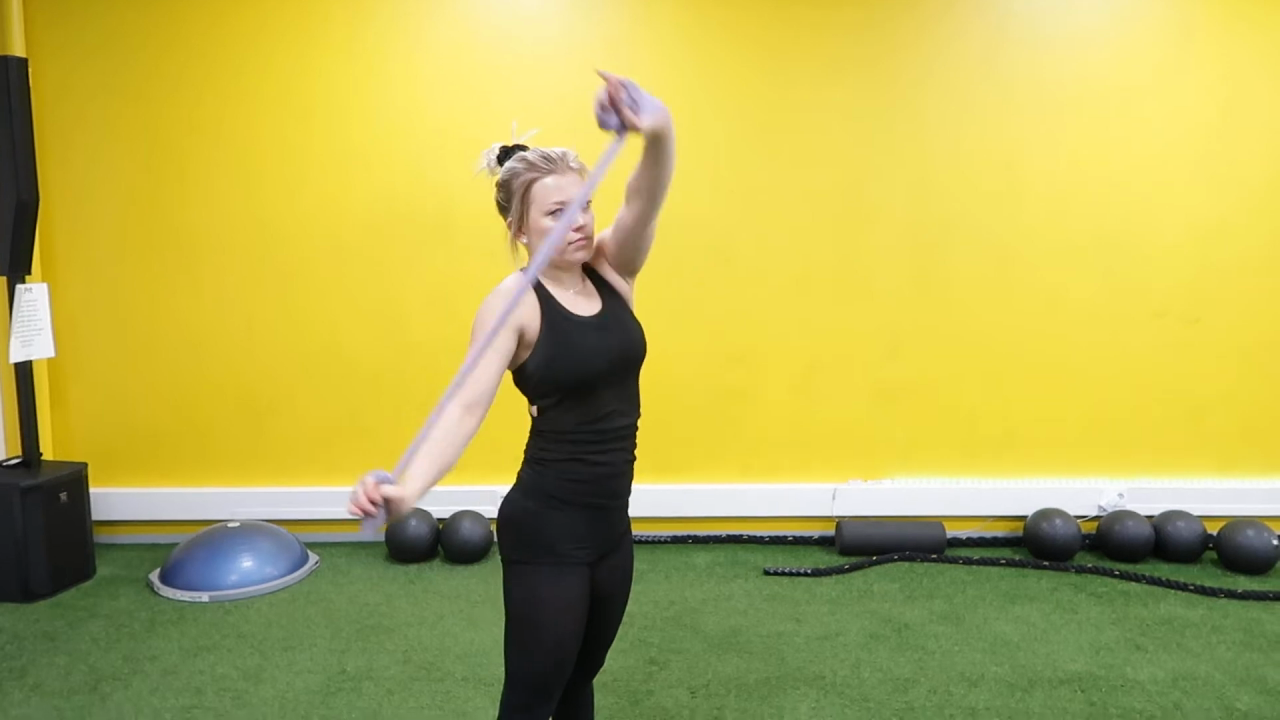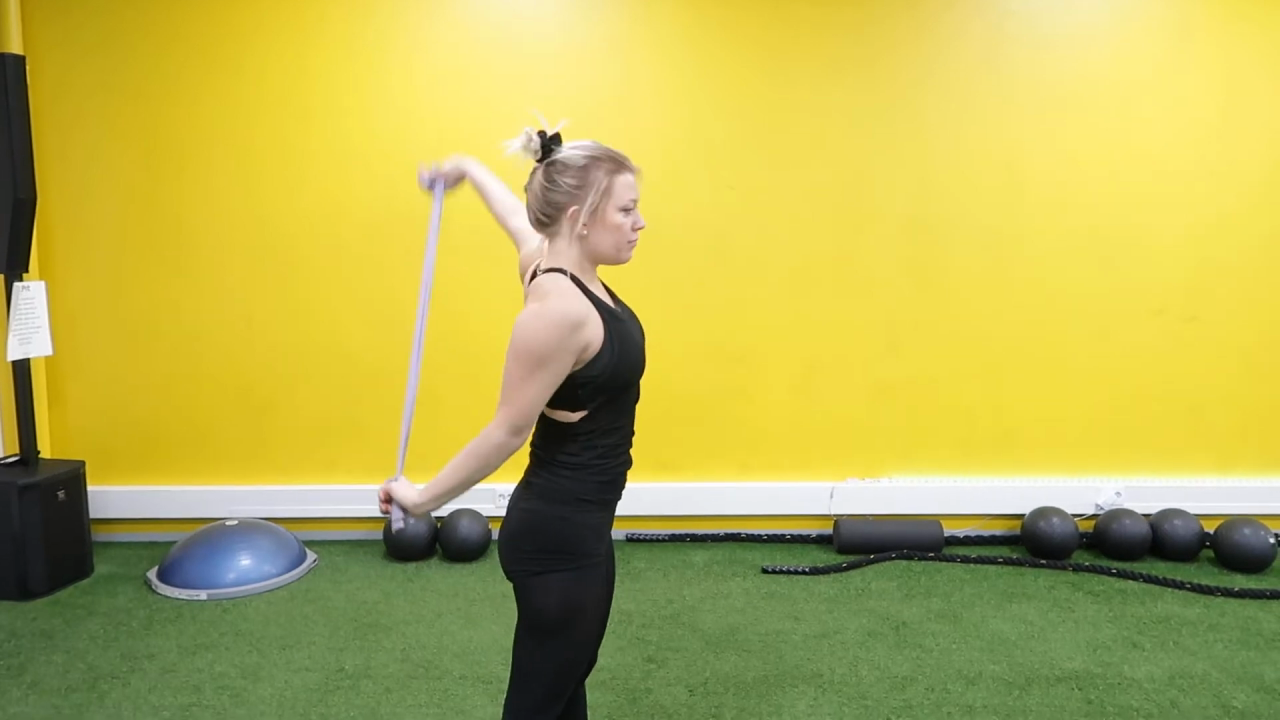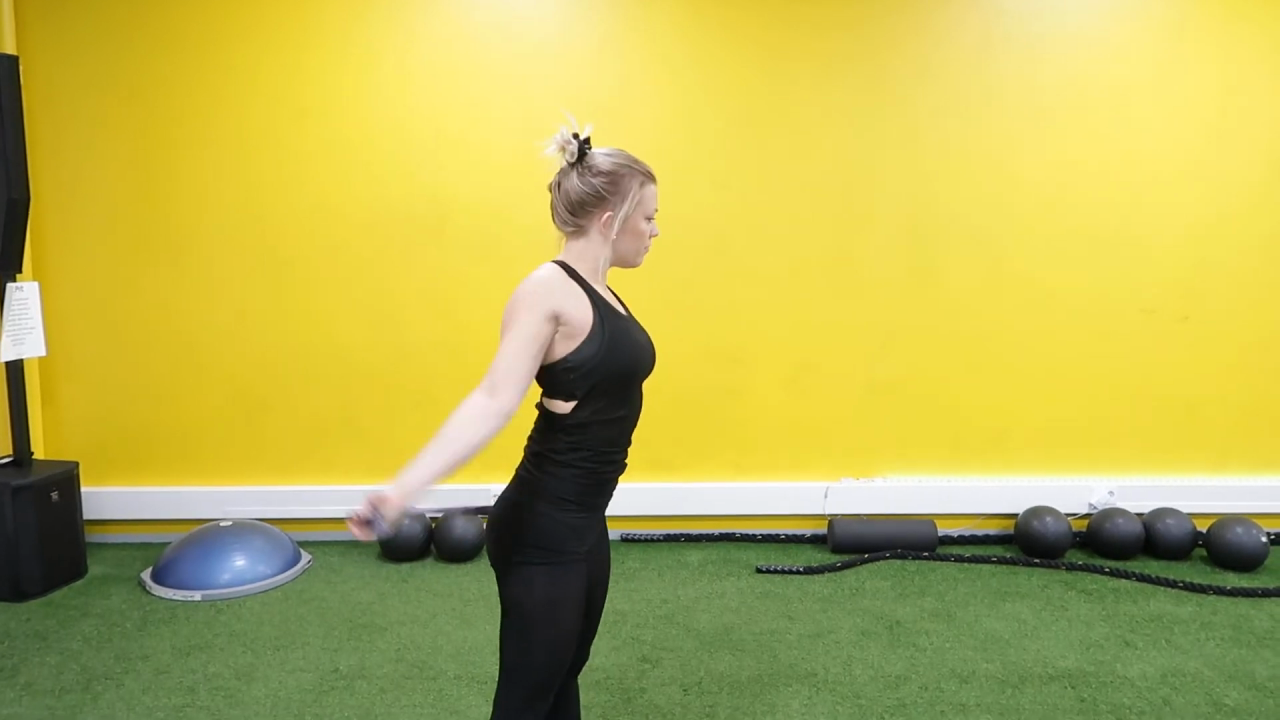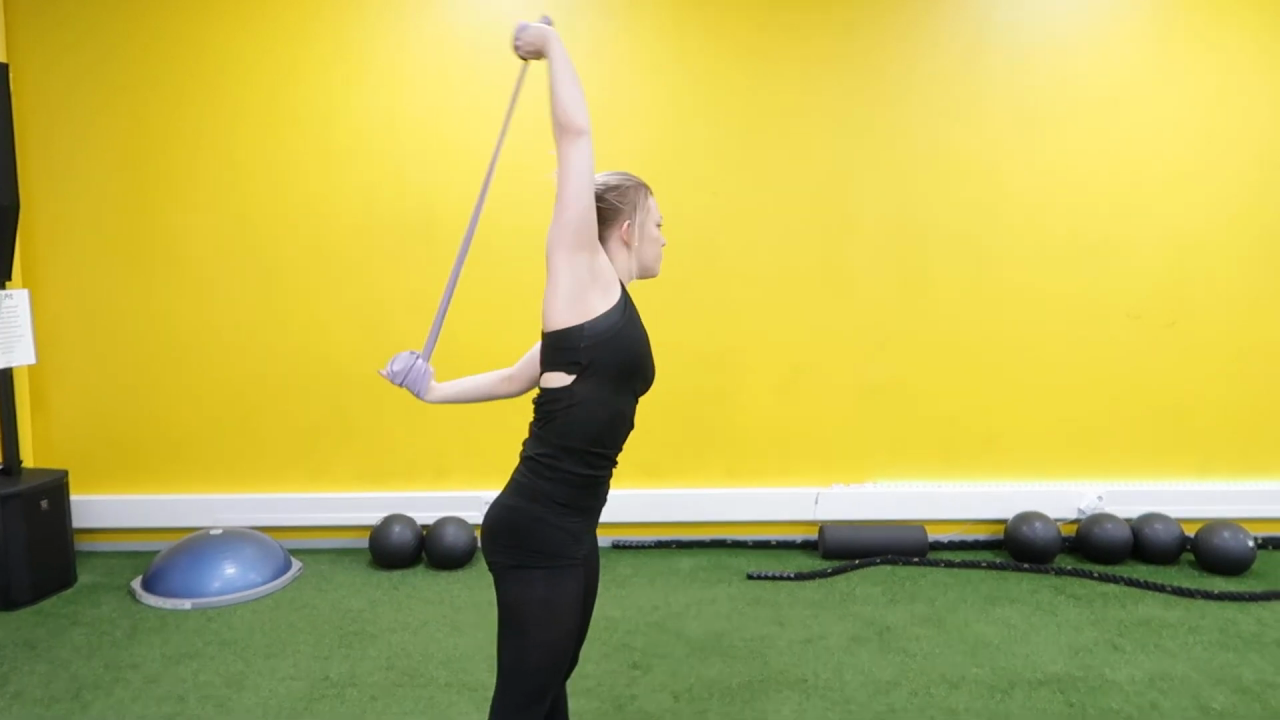
dt=0.7s
person 1, frame 1
left shoulder: (614, 273)
right shoulder: (515, 302)
left elbow: (646, 199)
right elbow: (467, 399)
left wrist: (656, 136)
right wrist: (411, 489)
left hip: (609, 524)
right hip: (546, 528)
person 1, frame 2
left shoulder: (563, 265)
right shoulder: (557, 309)
left elbow: (528, 211)
right elbow: (508, 430)
left wrist: (471, 168)
right wrist: (423, 500)
left hip: (576, 527)
right hip: (555, 535)
person 1, frame 3
left shoulder: (596, 292)
right shoulder: (549, 289)
right elbow: (493, 398)
right wrist: (408, 487)
left hip: (583, 524)
right hip: (541, 529)
person 1, frame 4
left shoulder: (605, 309)
right shoulder: (580, 273)
left elbow: (519, 376)
right elbow: (573, 137)
left wrist: (438, 390)
right wrist: (554, 44)
left hip: (569, 529)
right hip: (537, 530)
